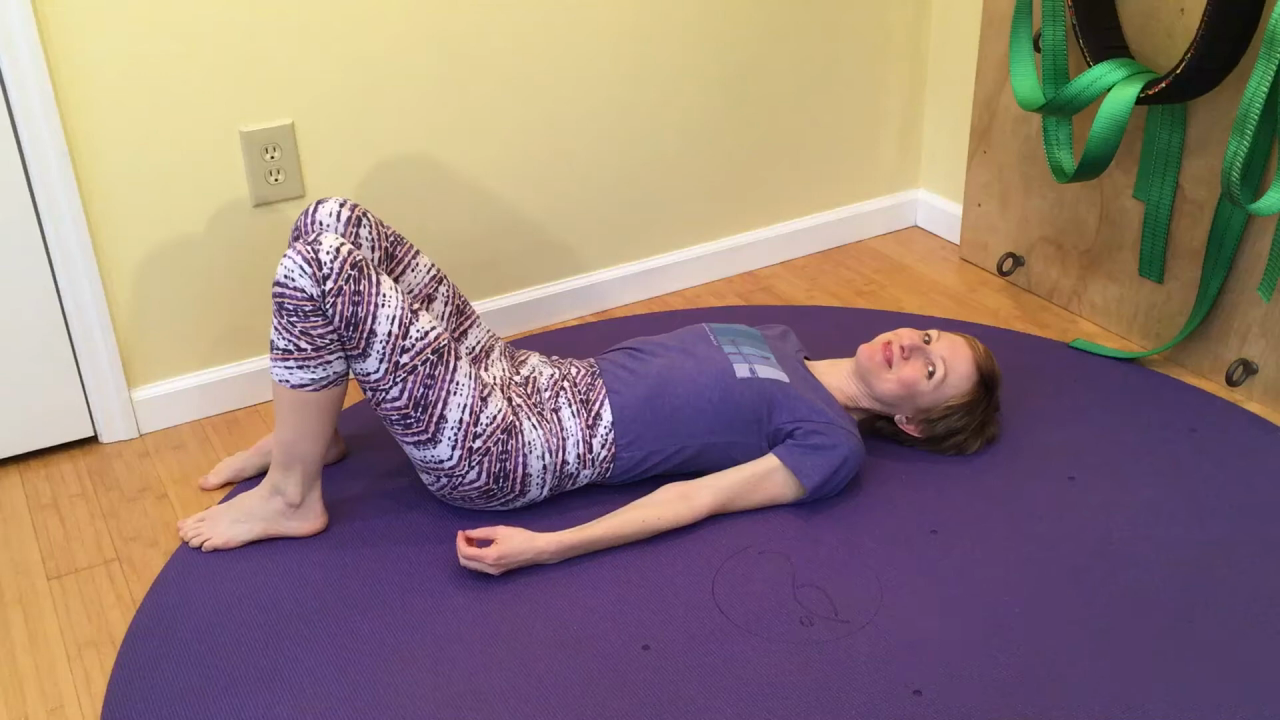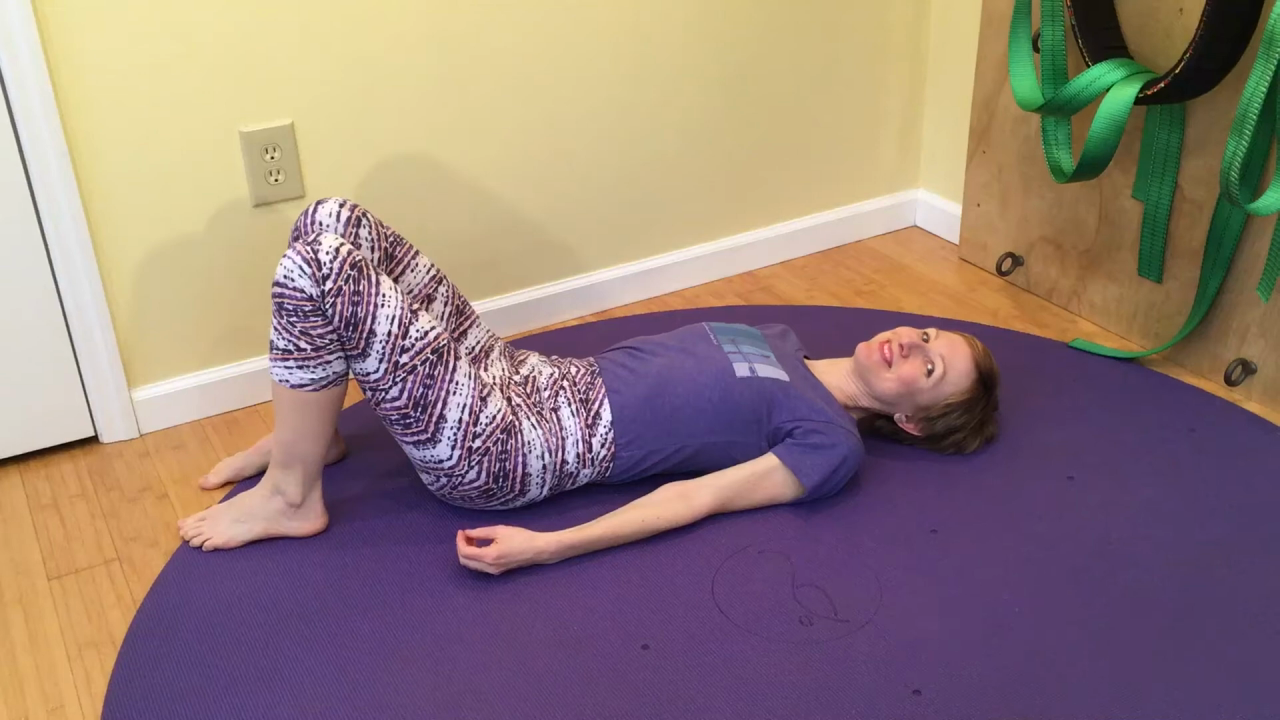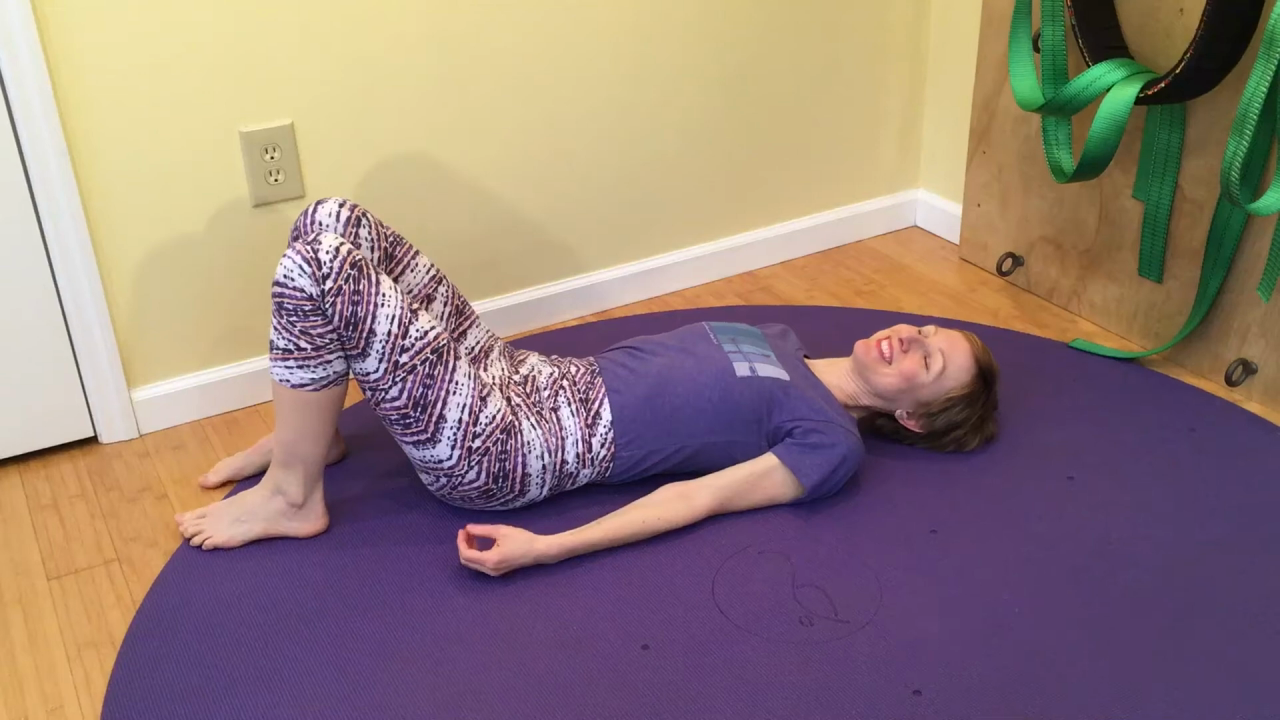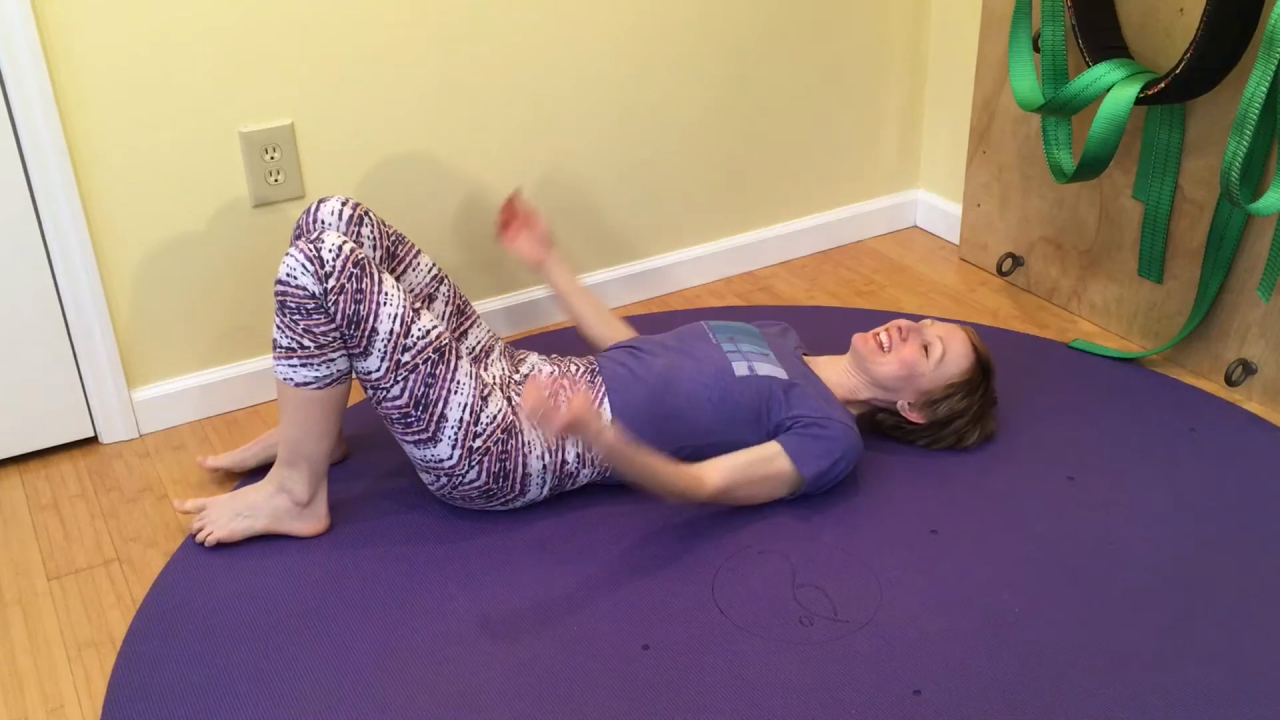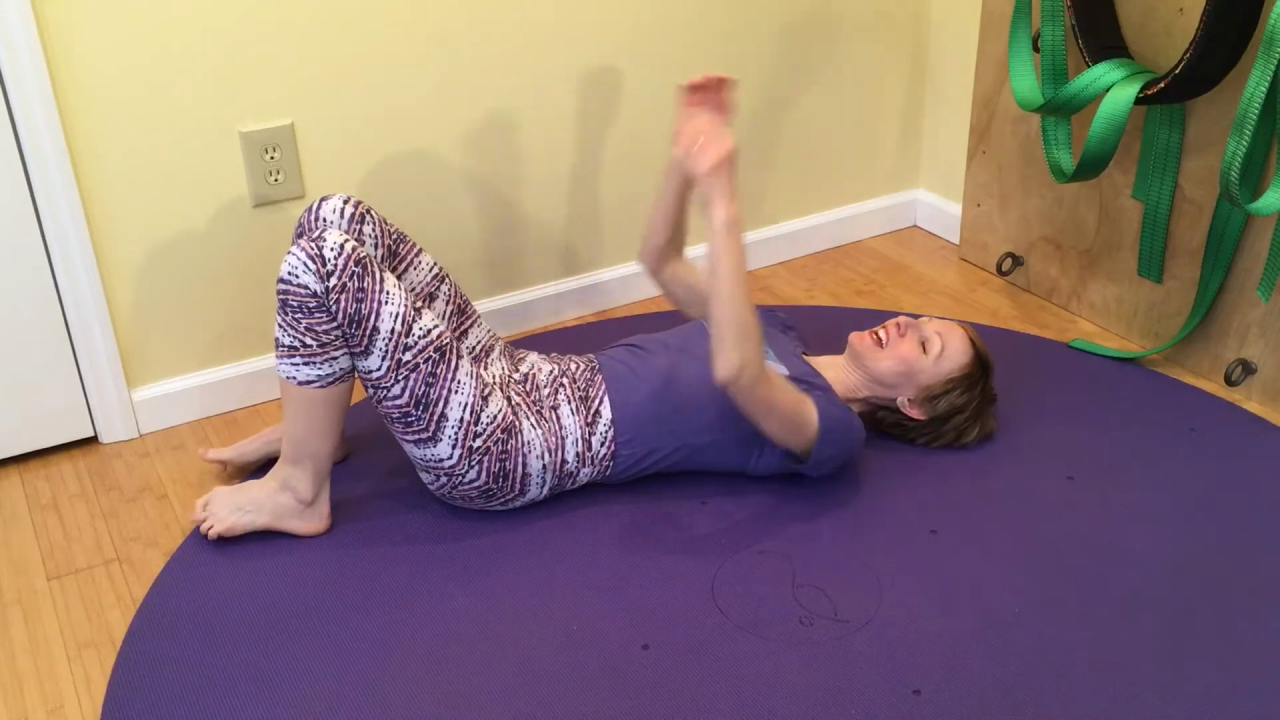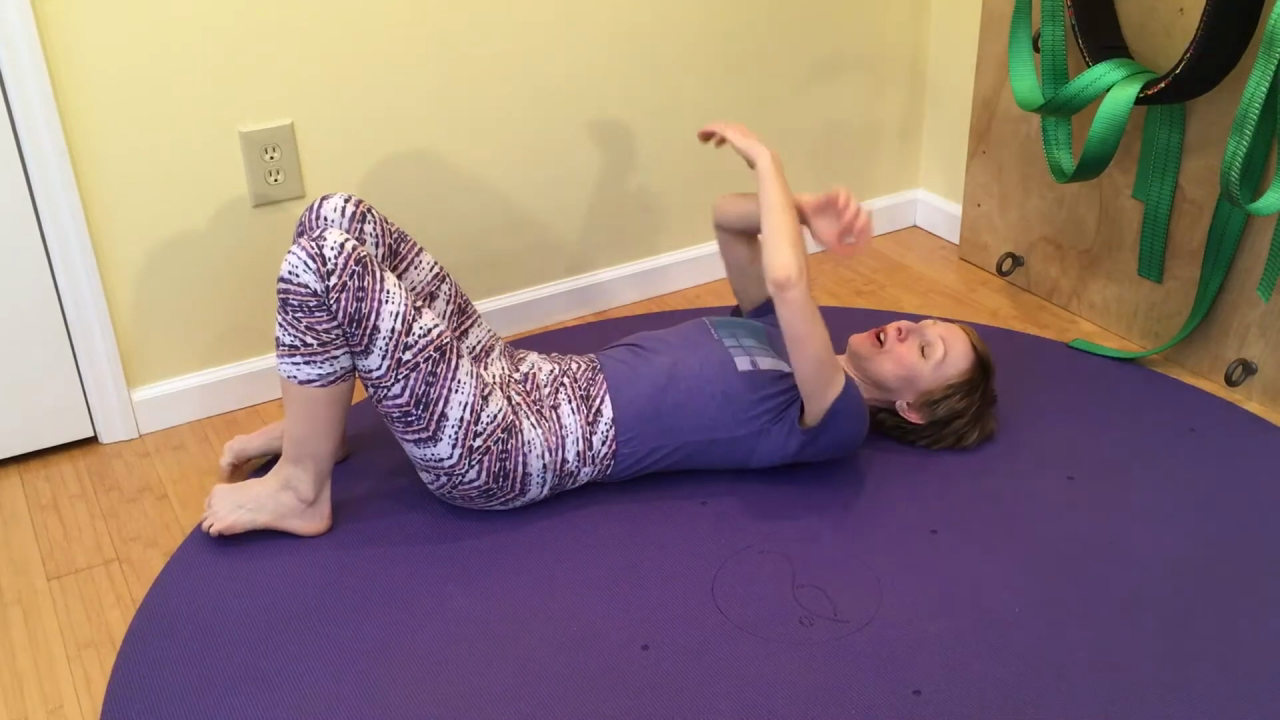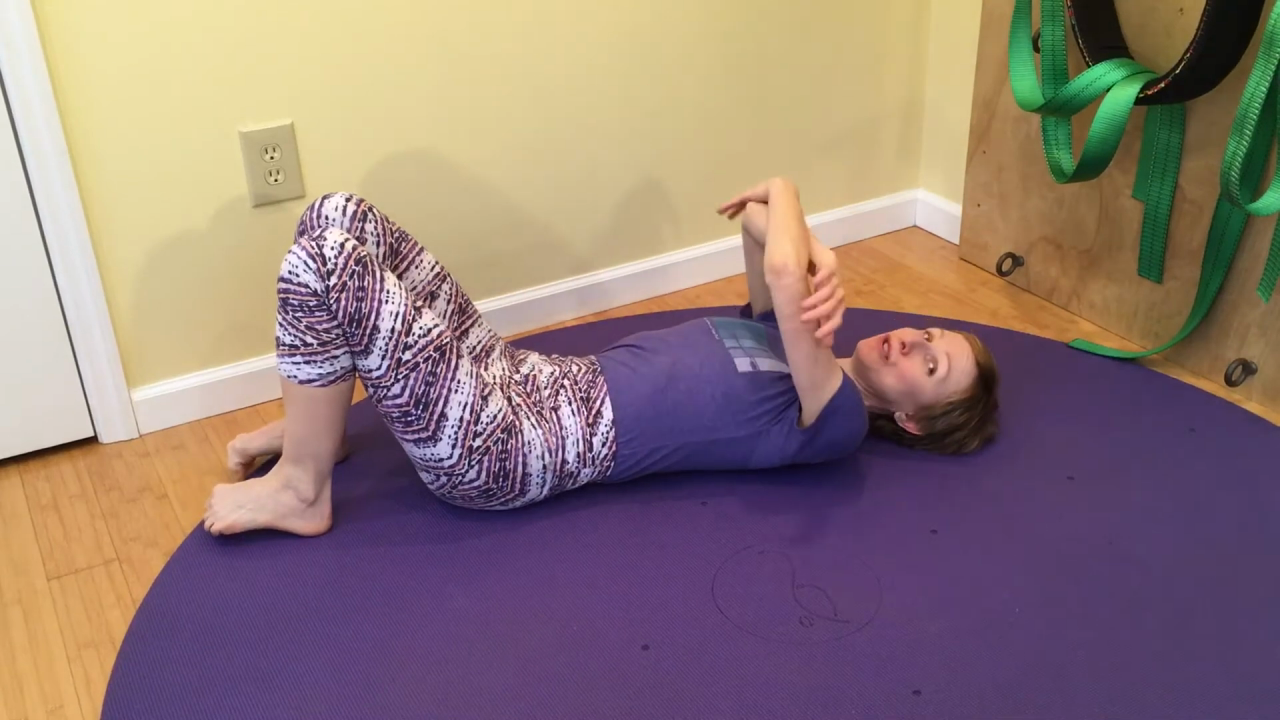
dt=0.3s
person 1, frame 1
left shoulder: (832, 447)
right shoulder: (783, 343)
left elbow: (697, 497)
left wrist: (542, 547)
left hip: (504, 450)
right hip: (533, 382)
left knee: (317, 264)
right knee: (334, 221)
left ankle: (290, 497)
right ankle: (306, 433)
person 1, frame 2
left shoulder: (830, 446)
right shoulder: (784, 344)
left elbow: (694, 498)
left wrist: (540, 549)
left hip: (503, 451)
right hip: (531, 380)
left knee: (316, 265)
right knee: (333, 222)
left ankle: (289, 498)
right ankle: (305, 434)
person 1, frame 3
left shoulder: (832, 444)
right shoulder: (783, 341)
left elbow: (695, 500)
left wrist: (545, 548)
left hip: (508, 450)
right hip: (532, 382)
left knee: (317, 265)
right knee: (333, 222)
left ankle: (290, 499)
right ankle: (305, 434)
person 1, frame 4
left shoulder: (830, 441)
right shoulder: (782, 341)
left elbow: (699, 487)
left wrist: (595, 433)
right wrist: (550, 265)
left hip: (492, 448)
right hip: (524, 377)
left knee: (320, 260)
right knee: (336, 220)
left ankle: (295, 495)
right ankle: (306, 430)
person 1, frame 5
left shoulder: (828, 435)
right shoulder: (783, 348)
left elbow: (735, 375)
right elbow: (658, 264)
left wrist: (719, 191)
right wrist: (688, 159)
left hip: (503, 448)
right hip: (533, 383)
left knee: (325, 258)
right knee: (339, 217)
left ankle: (298, 492)
right ankle: (310, 428)
person 1, frame 6
left shoulder: (835, 419)
right shoulder: (789, 341)
left elbow: (786, 279)
right elbow: (729, 223)
left wrist: (768, 164)
right wrist: (808, 212)
left hip: (506, 451)
right hip: (533, 383)
left knee: (323, 259)
right knee: (338, 218)
left ankle: (300, 490)
right ankle: (309, 424)
person 1, frame 7
left shoulder: (836, 420)
right shoulder: (795, 337)
left elbow: (784, 268)
right elbow: (760, 230)
left wrist: (783, 194)
right wrist: (823, 265)
left hip: (507, 449)
right hip: (532, 382)
left knee: (324, 259)
right knee: (341, 218)
left ankle: (300, 491)
right ankle: (313, 424)
